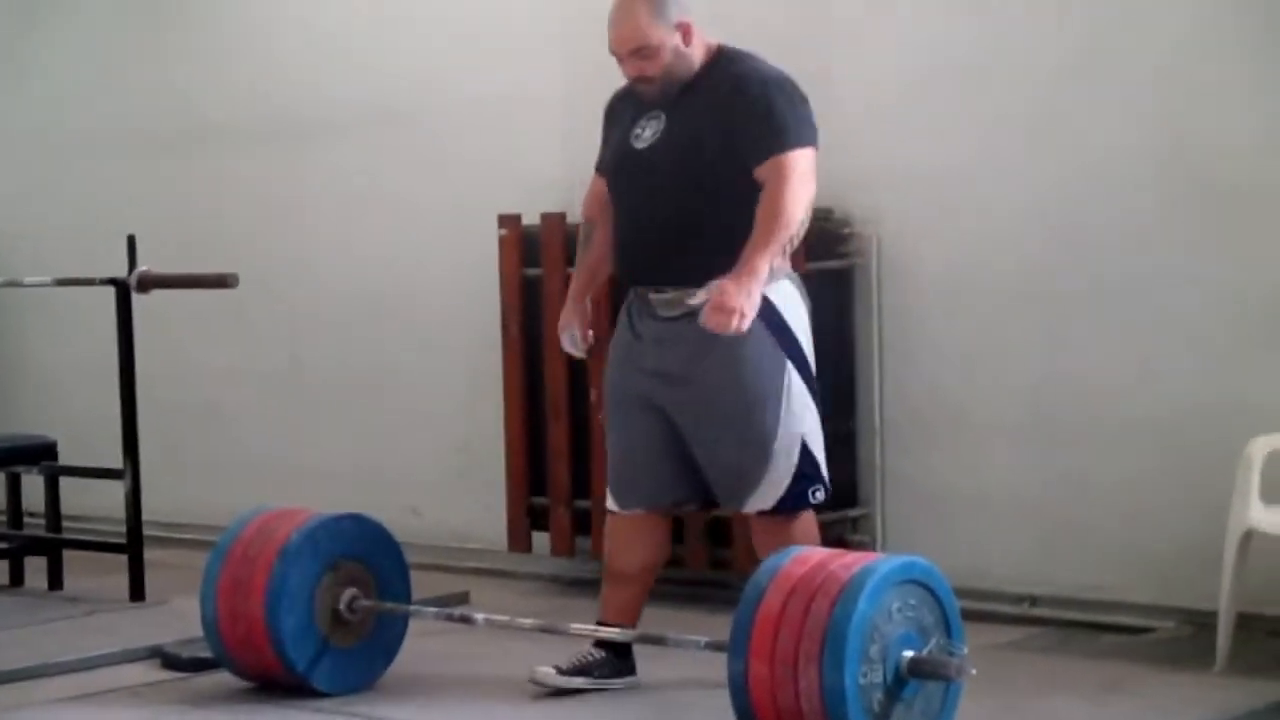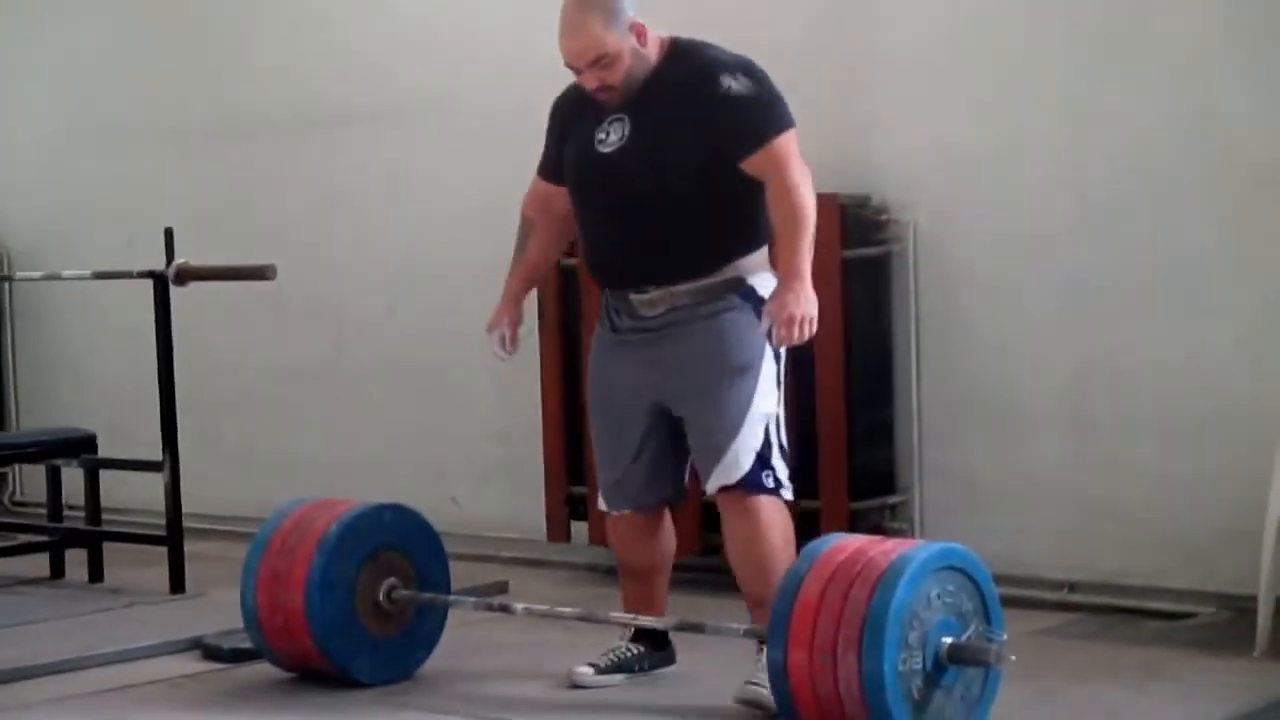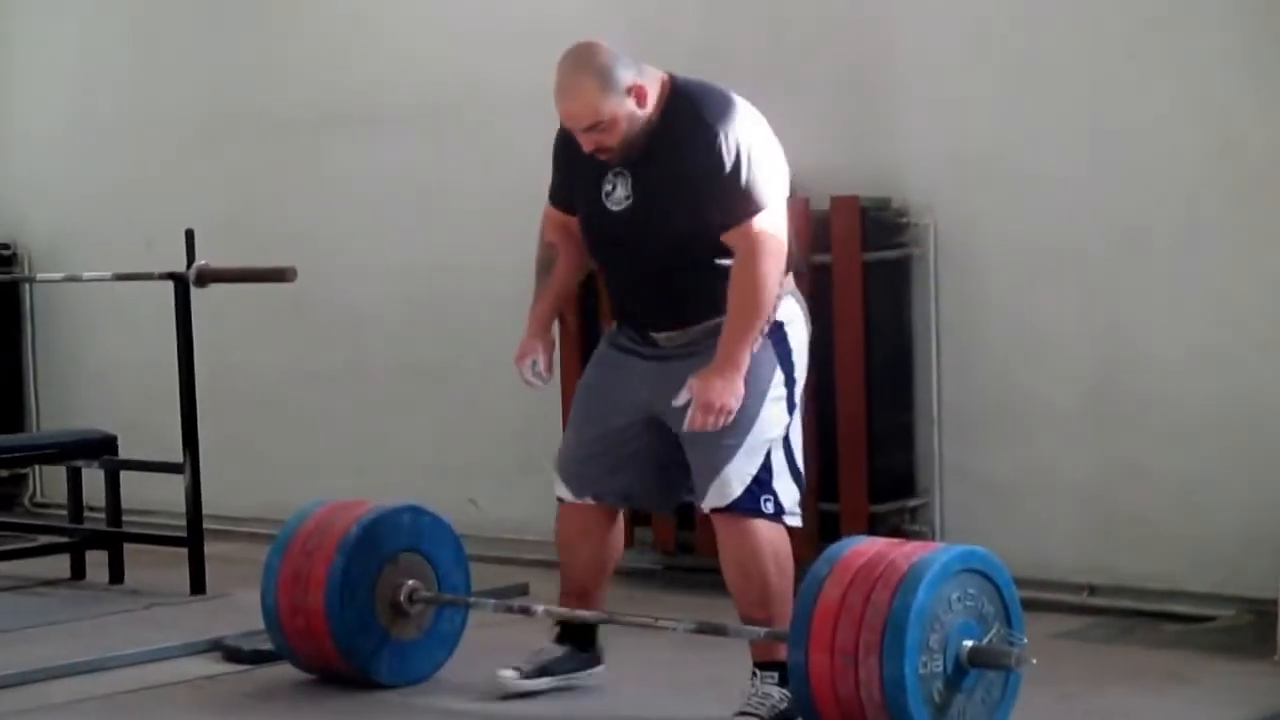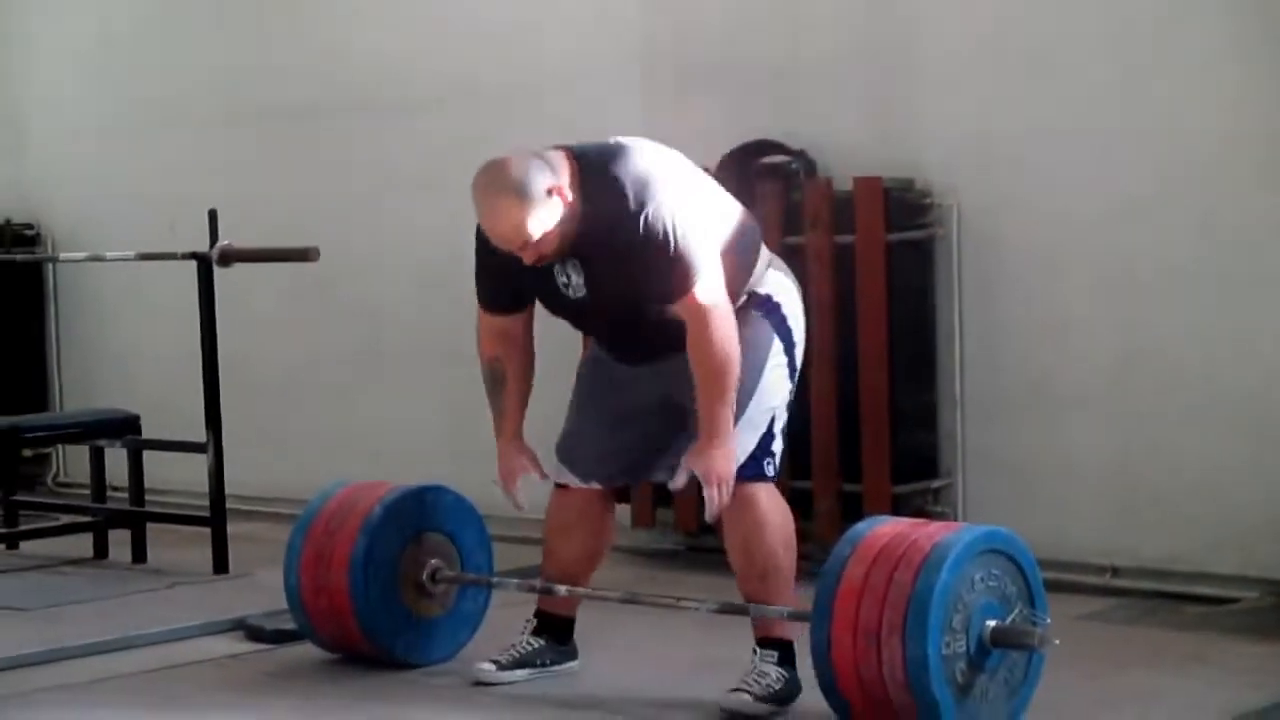
dt=0.4s
person 1, frame 1
left shoulder: (755, 90)
right shoulder: (627, 108)
left elbow: (791, 185)
right elbow: (604, 207)
left wrist: (748, 279)
right wrist: (579, 295)
left hip: (739, 317)
right hip: (645, 321)
left knee: (772, 491)
right knee: (634, 495)
right ankle: (612, 647)
person 1, frame 2
left shoulder: (719, 83)
right shoulder: (574, 110)
left elbow: (785, 177)
right elbow: (548, 208)
left wrist: (794, 280)
right wrist: (513, 294)
left hip: (721, 307)
right hip: (625, 320)
left knee: (741, 477)
right knee: (628, 493)
right ankle: (647, 638)
person 1, frame 3
left shoulder: (719, 130)
right shoulder: (578, 143)
left elbow: (763, 251)
right elbow: (564, 233)
left wrist: (729, 368)
right wrist: (539, 325)
left hip: (733, 337)
right hip: (635, 341)
left knee: (738, 501)
right knee: (583, 487)
right ankle: (576, 640)
person 1, frame 4
left shoulder: (647, 199)
right shoulder: (506, 231)
left elbow: (709, 317)
right elbow: (501, 335)
left wrist: (714, 435)
right wrist: (508, 437)
left hip: (741, 313)
right hip: (628, 349)
left knee: (741, 475)
right knee: (579, 478)
left ankle: (777, 657)
right ankle: (549, 636)
